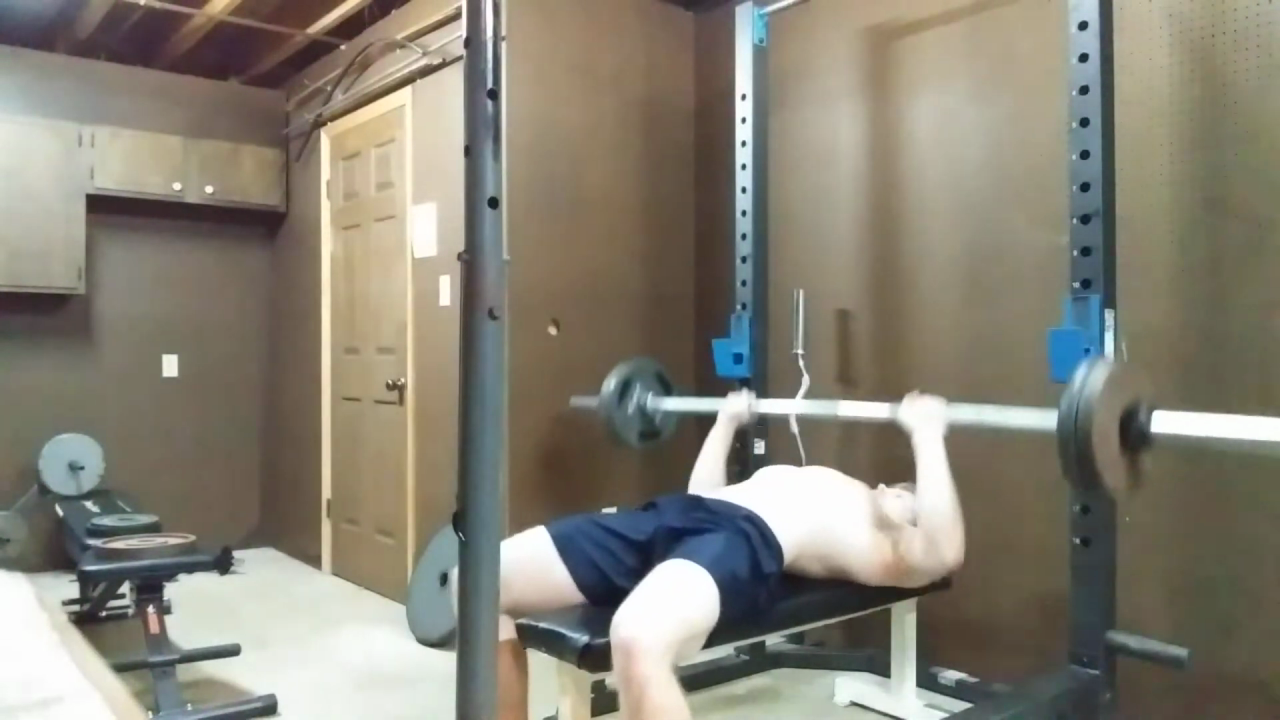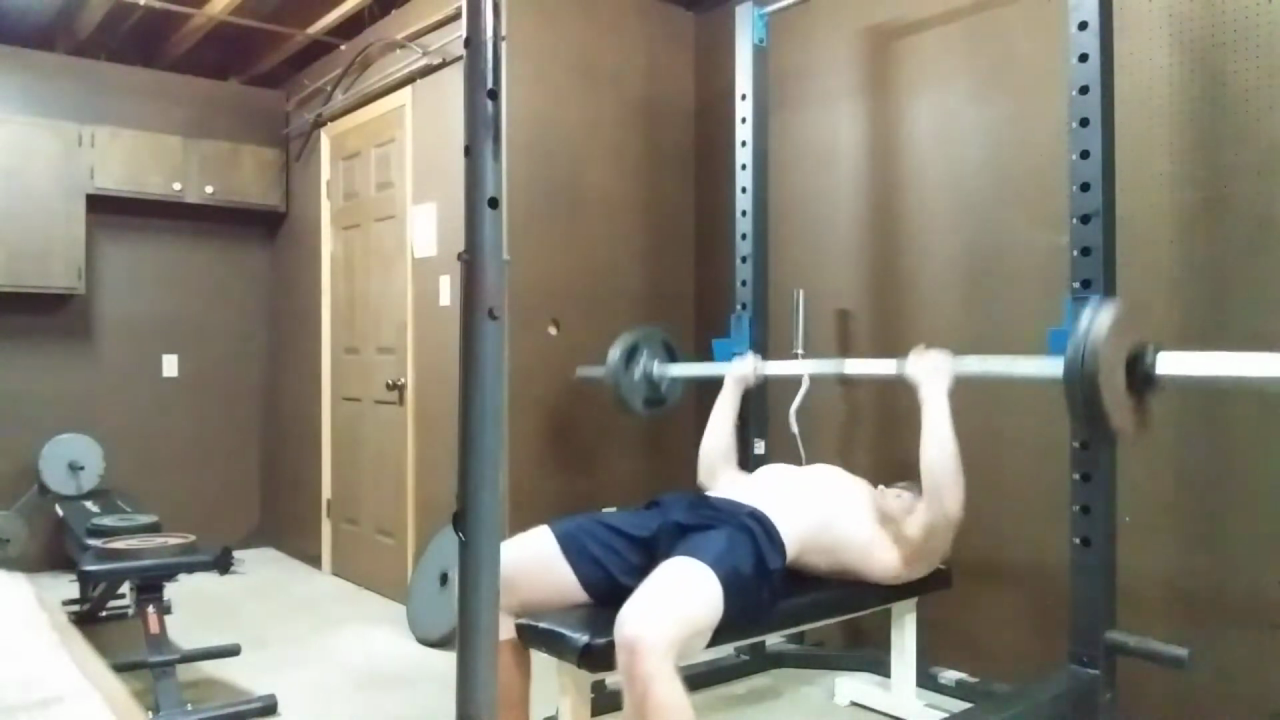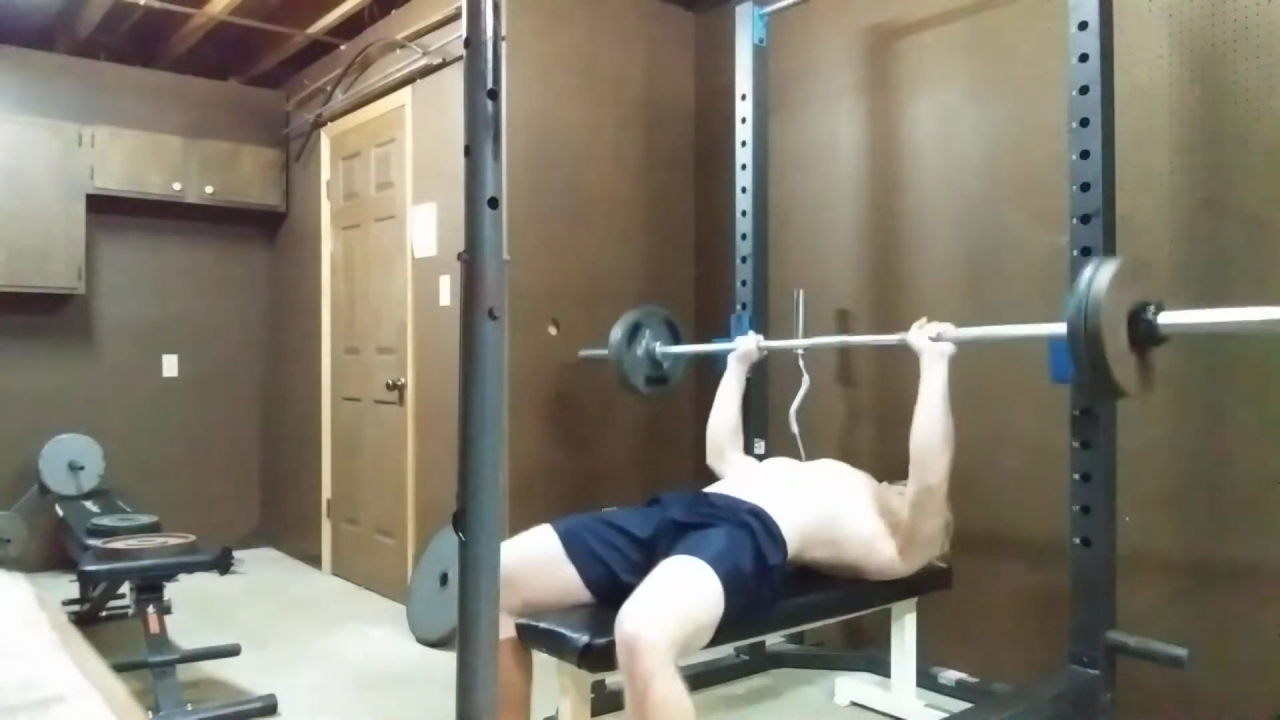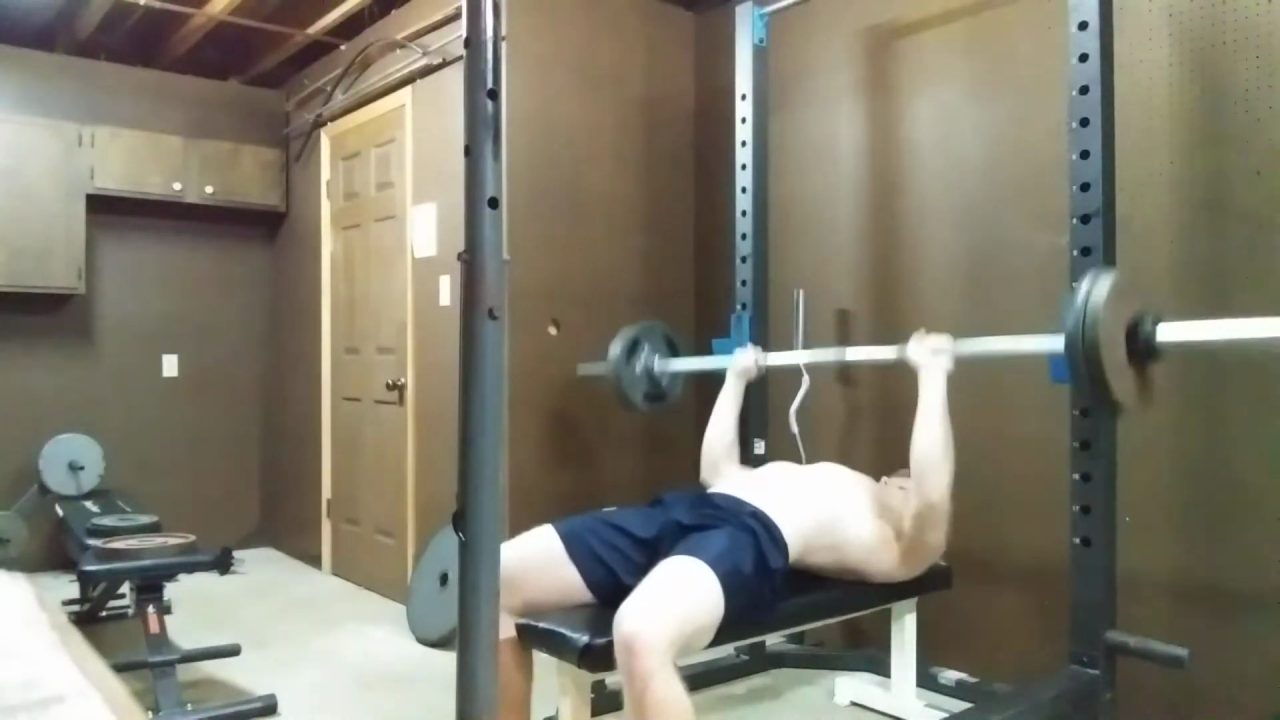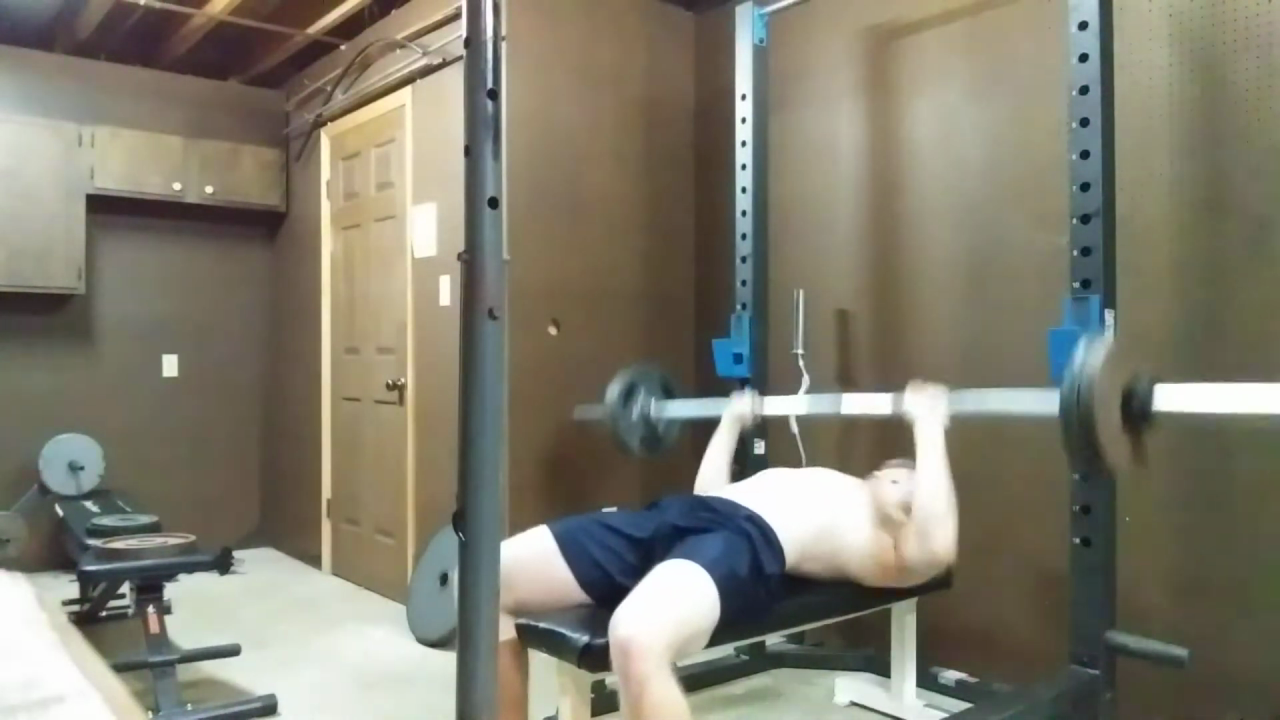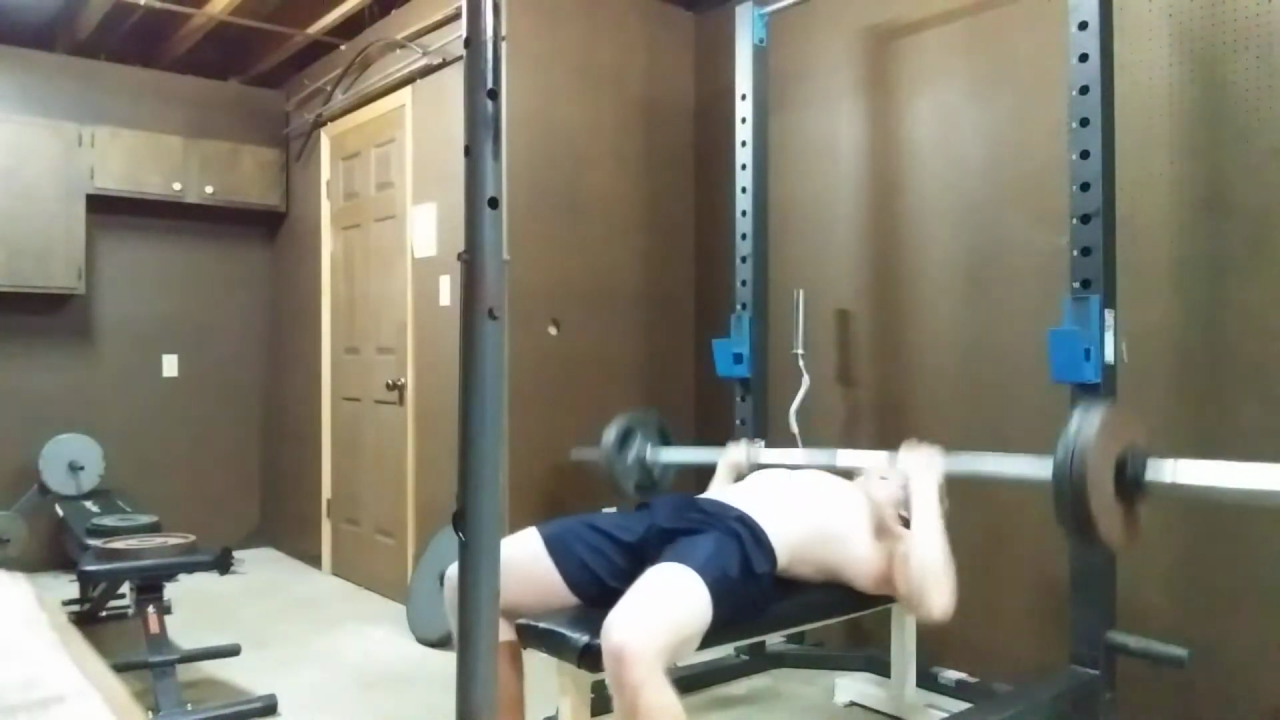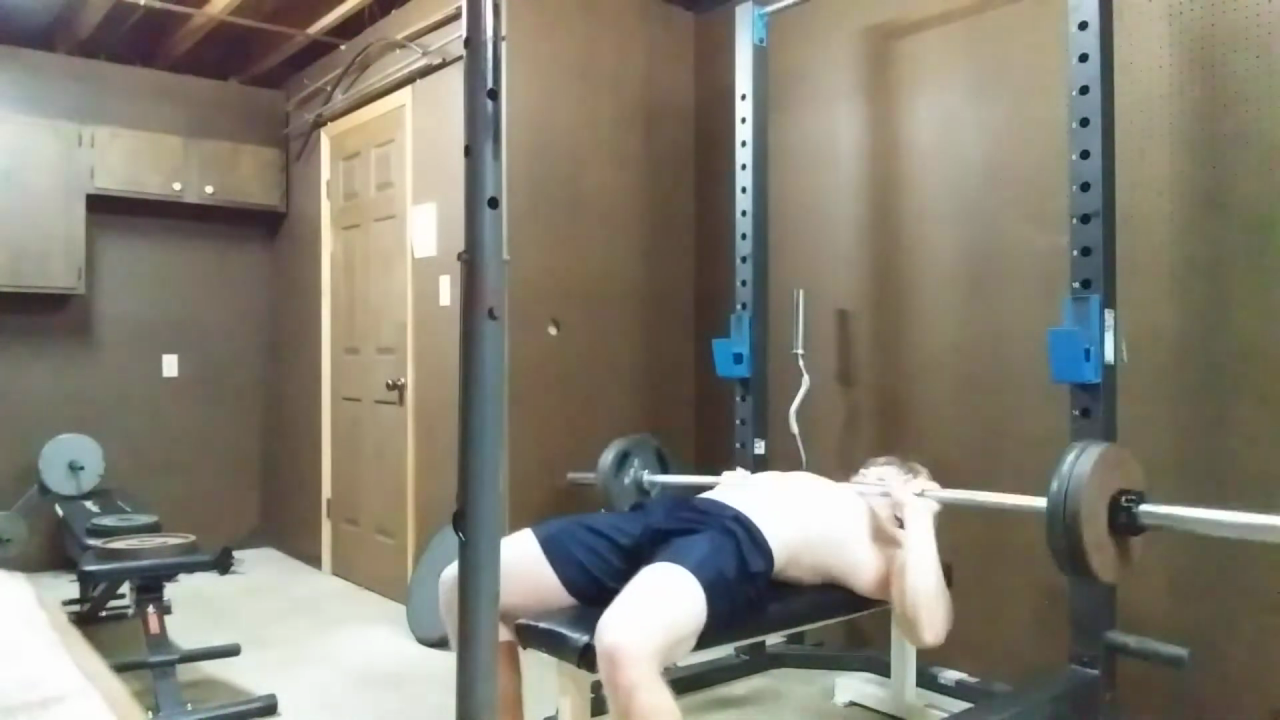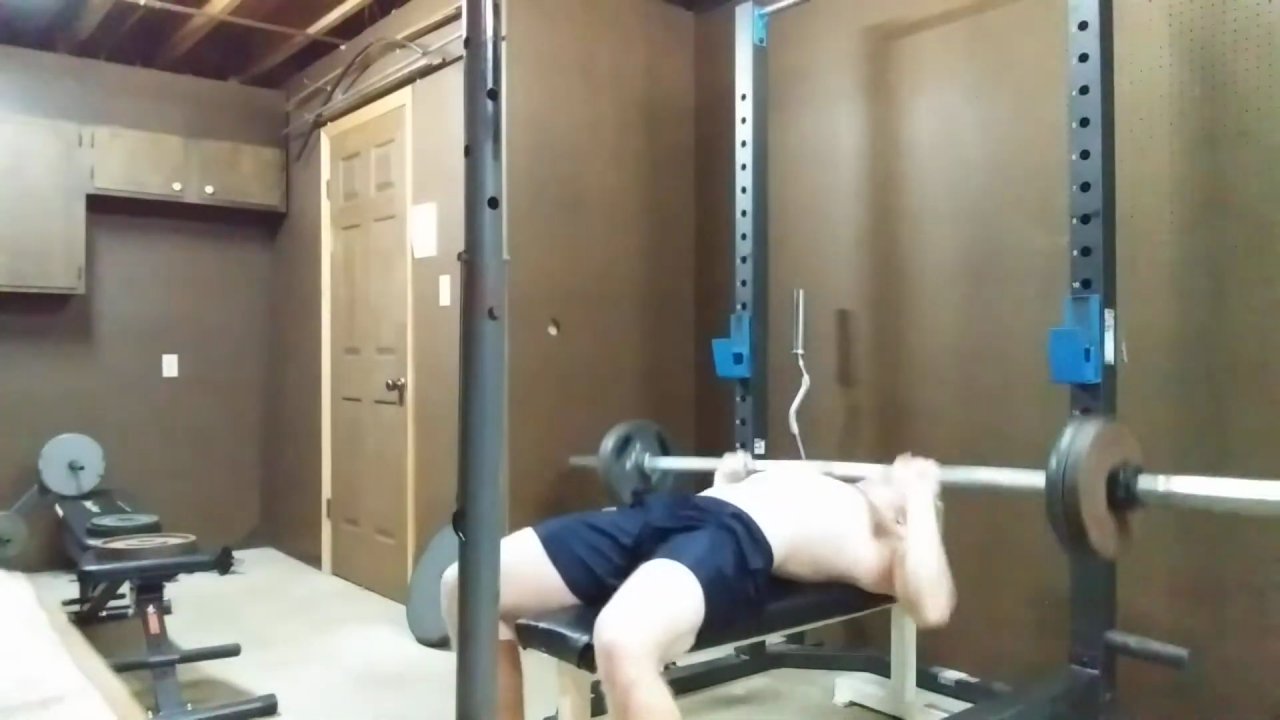
dt=0.1s
person 1, frame 1
left shoulder: (893, 551)
right shoulder: (834, 505)
left elbow: (943, 552)
right elbow: (705, 491)
left wrist: (927, 437)
right wrist: (726, 421)
left knee: (637, 642)
person 1, frame 2
left shoulder: (900, 554)
right shoulder: (820, 506)
left elbow: (946, 508)
right elbow: (714, 474)
left wrist: (933, 393)
right wrist: (734, 387)
left knee: (642, 638)
person 1, frame 3
left shoulder: (898, 547)
right shoulder: (835, 501)
left elbow: (931, 477)
right elbow: (723, 455)
left wrist: (934, 362)
right wrist: (738, 364)
left knee: (642, 637)
person 1, frame 4
left shoulder: (899, 552)
right shoulder: (822, 504)
left elbow: (933, 496)
right elbow: (717, 473)
left wrist: (931, 378)
right wrist: (735, 379)
left knee: (641, 637)
person 1, frame 5
left shoulder: (898, 555)
right shoulder: (827, 507)
left elbow: (937, 546)
left wrist: (929, 428)
right wrist: (731, 422)
left knee: (636, 639)
person 1, frame 6
left shoulder: (894, 550)
right shoulder: (825, 503)
left elbow: (935, 605)
left wrist: (925, 490)
right wrist: (726, 471)
left knee: (630, 646)
person 1, frame 7
left shoulder: (891, 555)
left elbow: (928, 628)
left wrist: (921, 519)
right wrist: (722, 488)
left knee: (624, 646)
right knee: (463, 585)
person 1, frame 8
left shoulder: (888, 553)
right shoulder: (836, 507)
left elbow: (933, 608)
left wrist: (920, 496)
right wrist: (725, 478)
left knee: (623, 643)
right knee: (466, 583)
